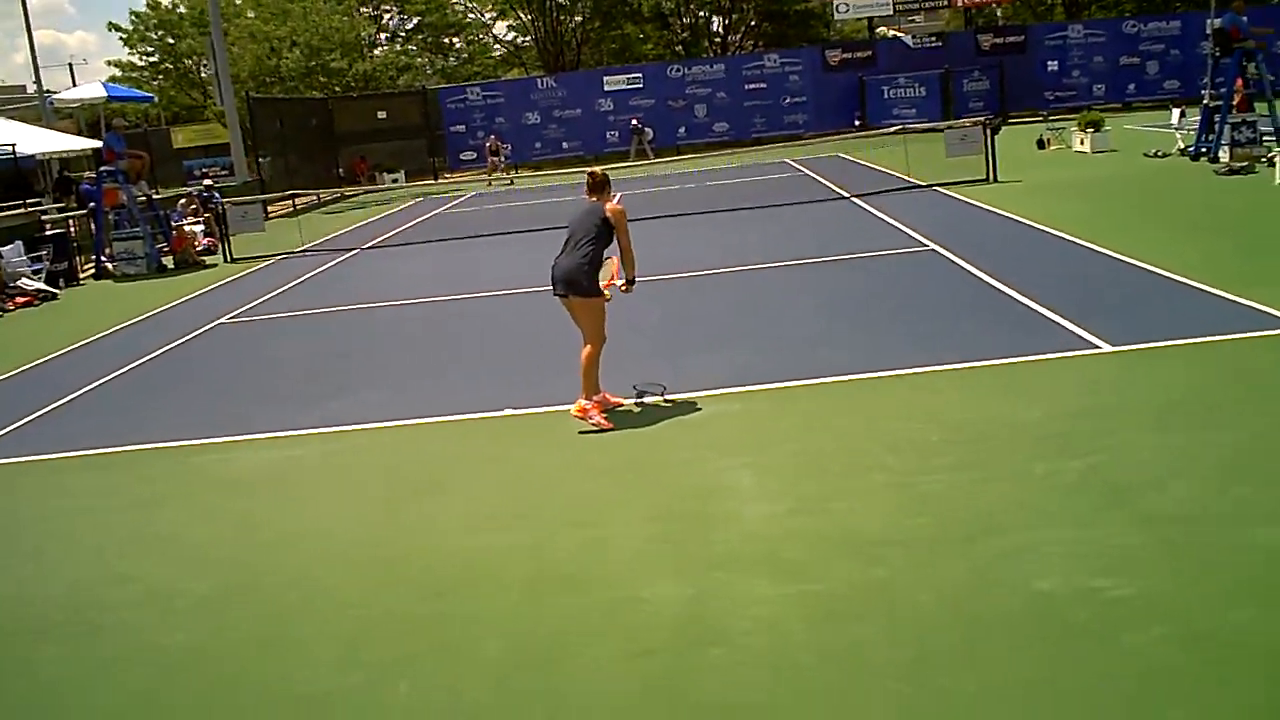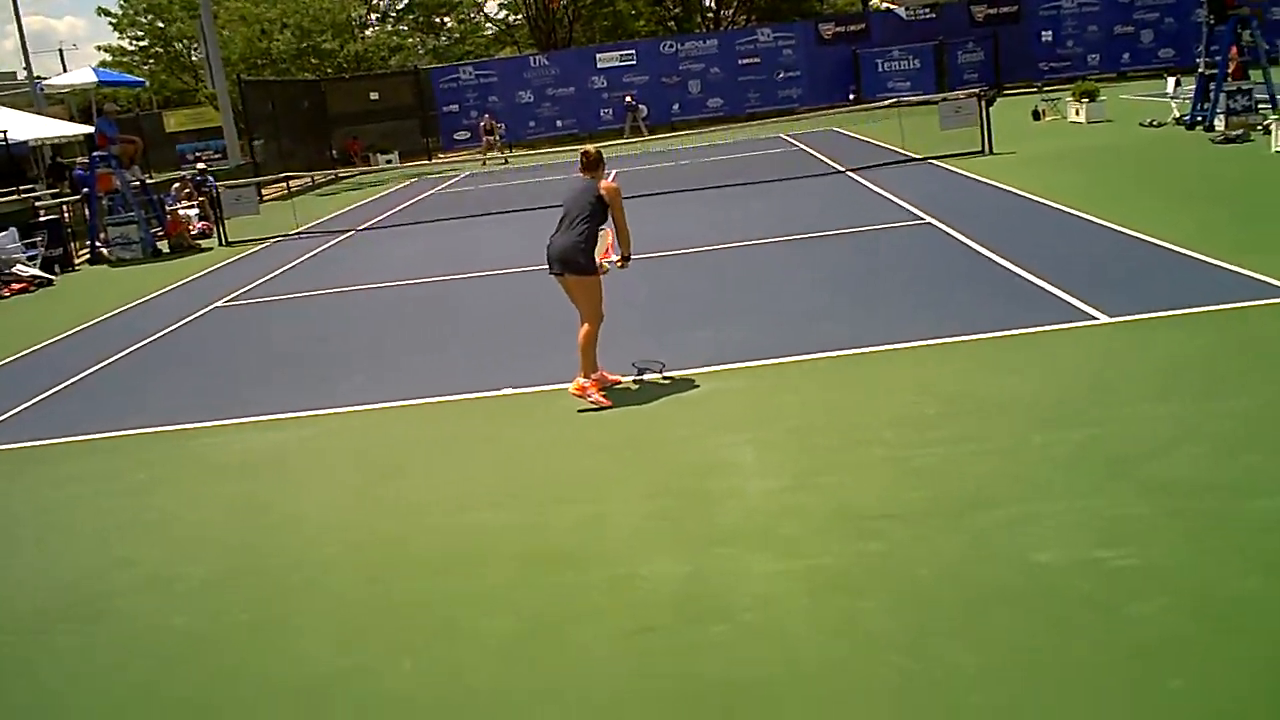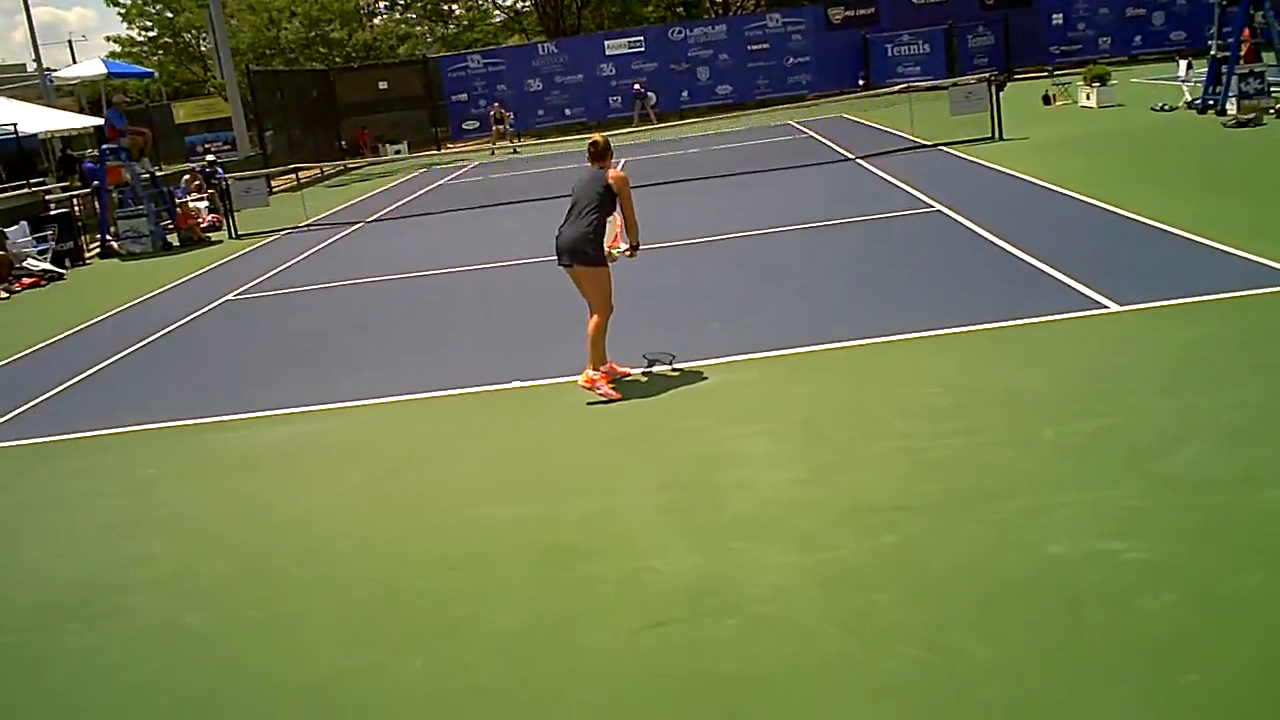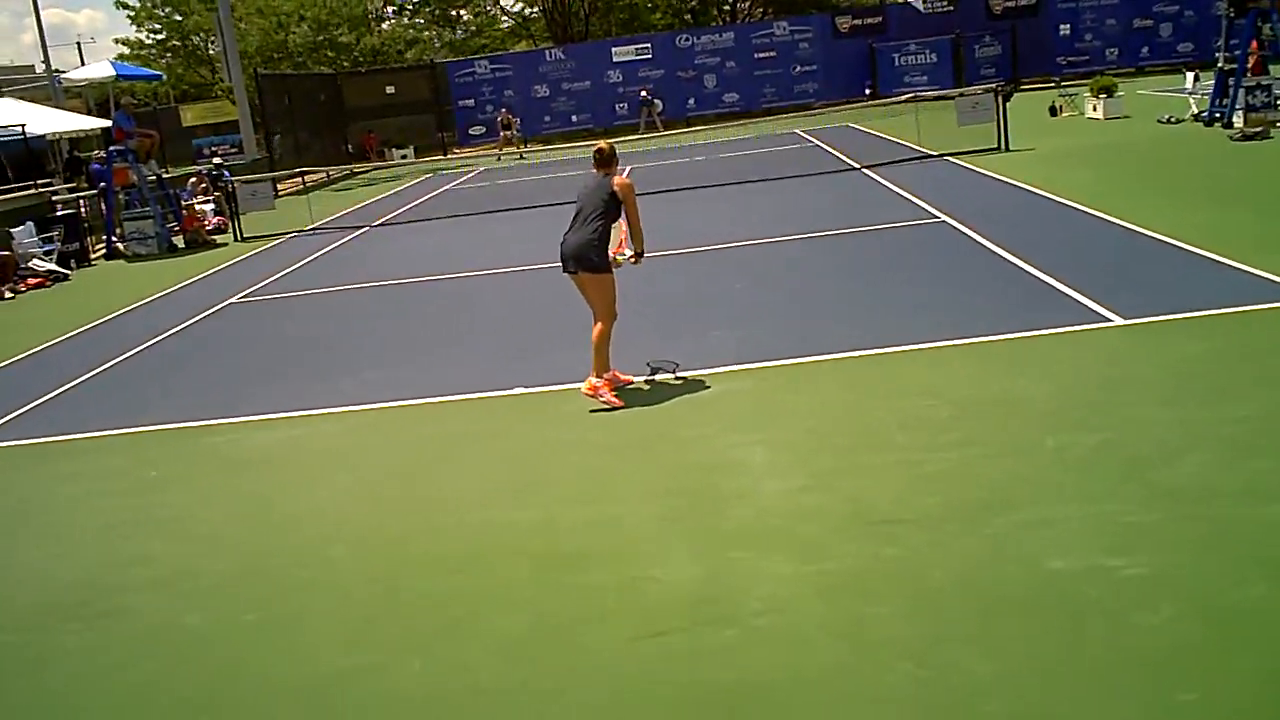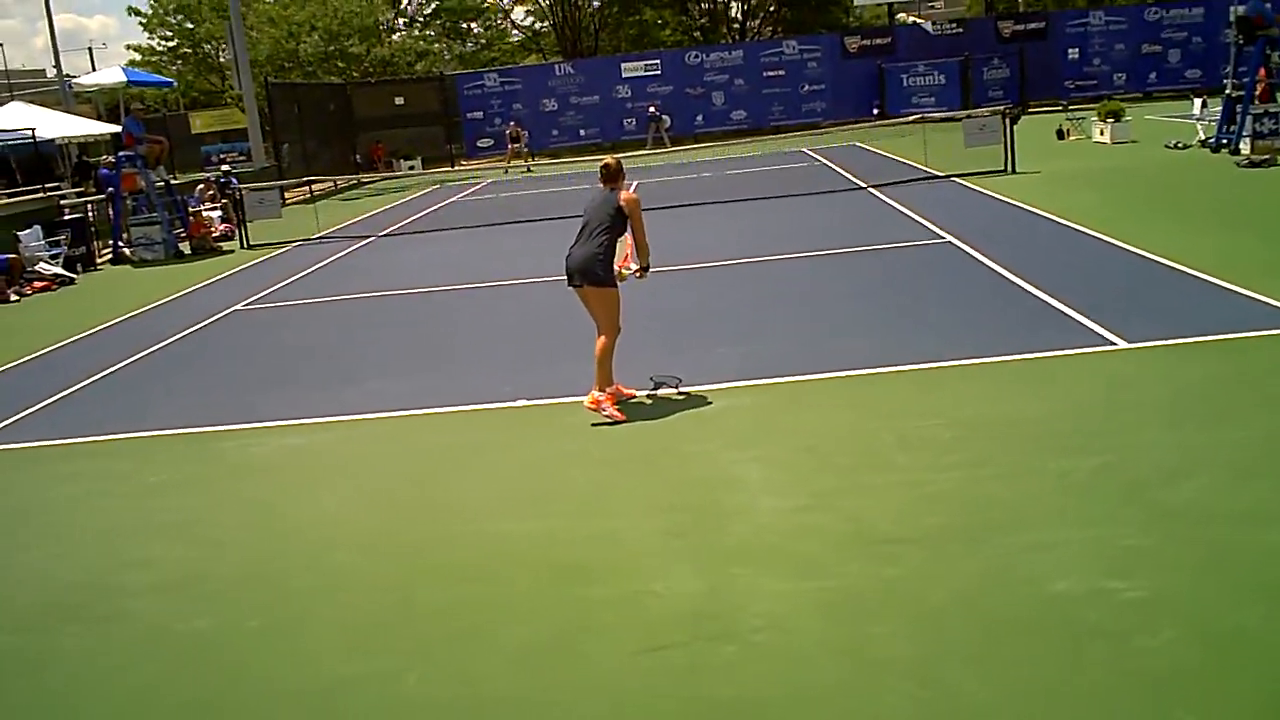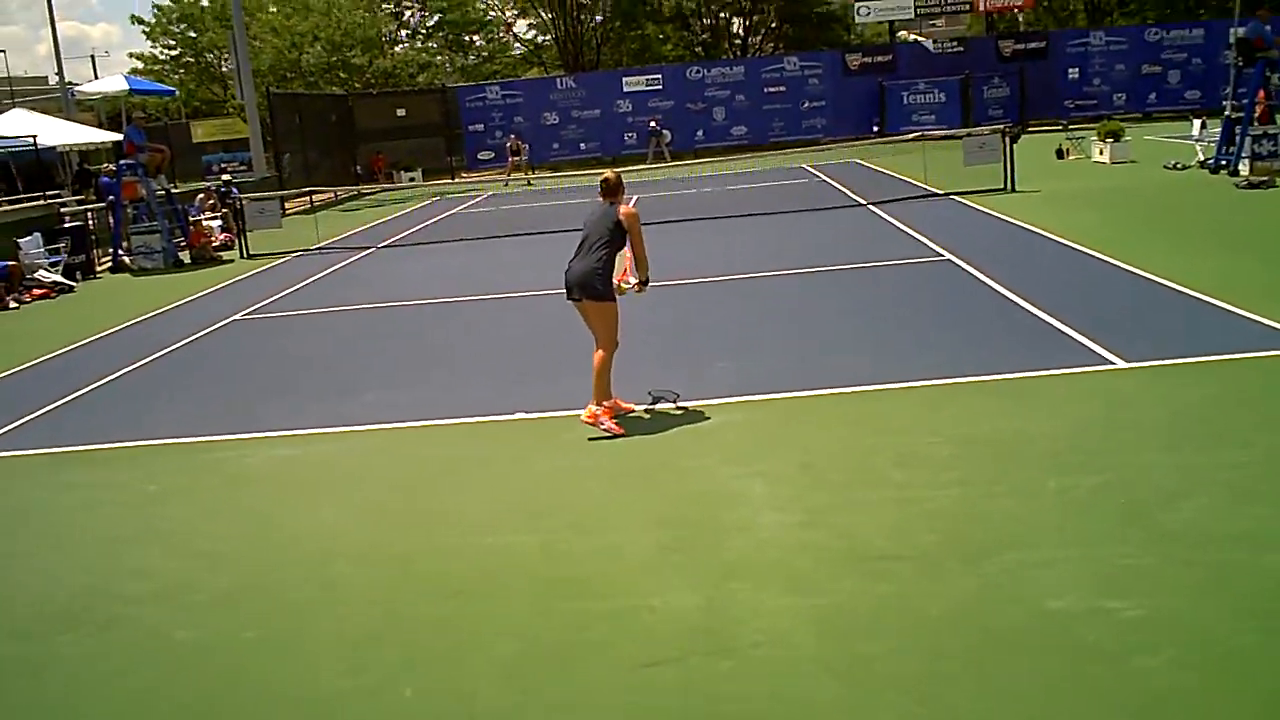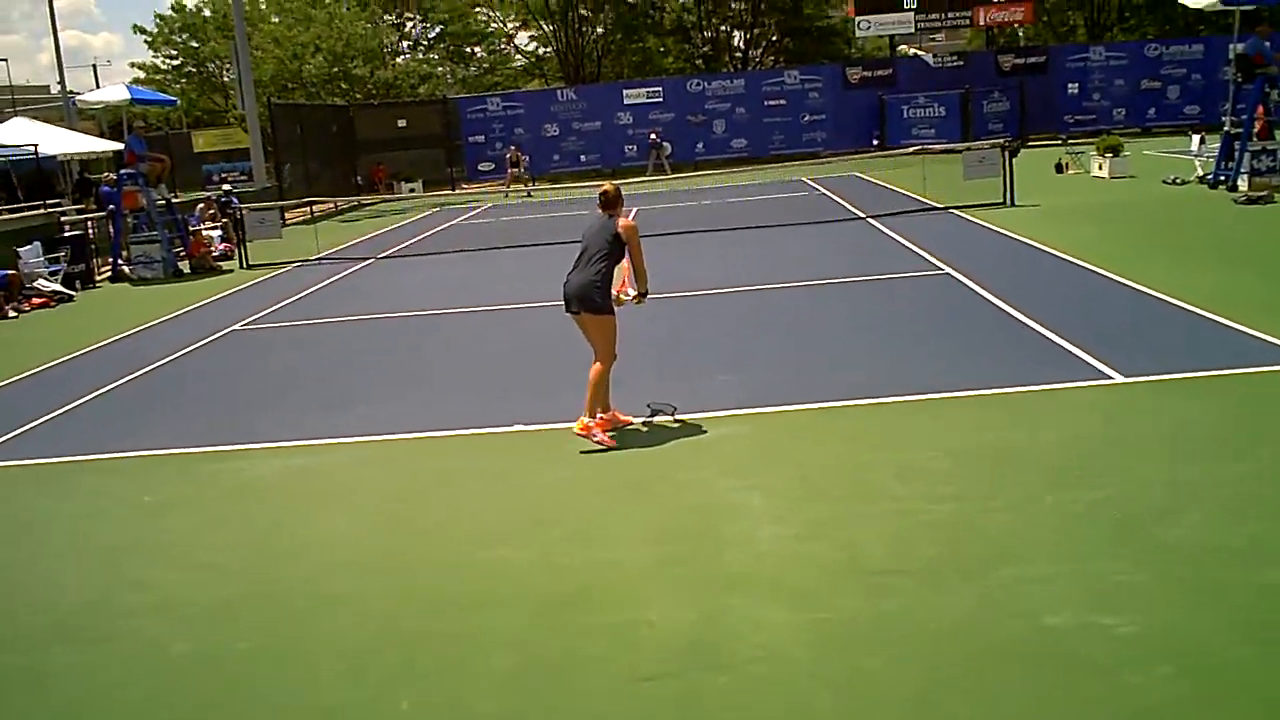
dt=0.1s
person 1, frame 1
left shoulder: (581, 211)
right shoulder: (614, 209)
right elbow: (626, 251)
left wrist: (595, 288)
right wrist: (629, 280)
left hip: (560, 272)
right hip: (579, 274)
left knee: (593, 338)
right knee: (594, 340)
left ankle: (596, 395)
right ankle: (584, 403)
person 1, frame 2
left shoulder: (574, 189)
right shoulder: (609, 187)
right elbow: (621, 229)
left wrist: (592, 262)
right wrist: (625, 256)
left hip: (555, 251)
right hip: (575, 253)
left knee: (590, 317)
right knee: (592, 319)
left ankle: (593, 373)
right ankle: (582, 381)
person 1, frame 3
left shoulder: (582, 178)
right shoulder: (616, 177)
right elbow: (629, 218)
left wrist: (601, 250)
right wrist: (633, 245)
left hip: (564, 242)
right hip: (584, 244)
left knee: (599, 308)
right knee: (601, 310)
left ankle: (602, 366)
right ankle: (592, 374)
person 1, frame 4
left shoulder: (587, 186)
right shoulder: (622, 184)
right elbow: (634, 226)
left wrist: (606, 256)
right wrist: (638, 252)
left hip: (569, 248)
right hip: (589, 251)
left knee: (603, 315)
right knee: (605, 318)
left ankle: (606, 373)
right ankle: (595, 381)
person 1, frame 5
left shoulder: (593, 199)
right shoulder: (628, 198)
right elbow: (640, 240)
left wrist: (611, 269)
right wrist: (643, 266)
left hip: (574, 262)
right hip: (594, 264)
left knee: (606, 329)
right knee: (609, 331)
left ankle: (609, 387)
right ankle: (597, 395)
person 1, frame 6
left shoulder: (593, 214)
right shoulder: (627, 213)
right elbow: (639, 255)
left wrist: (611, 283)
right wrist: (643, 280)
left hip: (574, 276)
right hip: (593, 279)
left knee: (605, 343)
right knee: (607, 345)
left ankle: (607, 401)
right ankle: (595, 409)
person 1, frame 7
left shoulder: (592, 226)
right shoulder: (626, 225)
right elbow: (638, 267)
left wrist: (610, 294)
right wrist: (641, 292)
left hip: (572, 288)
right hip: (591, 291)
left knee: (603, 354)
right knee: (605, 358)
left ankle: (605, 414)
right ankle: (587, 421)
